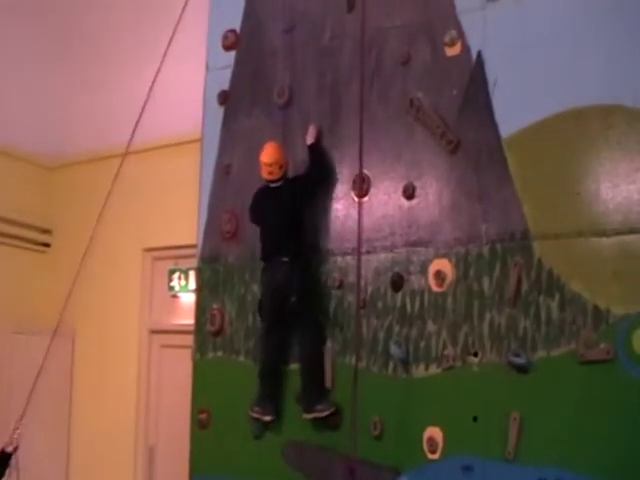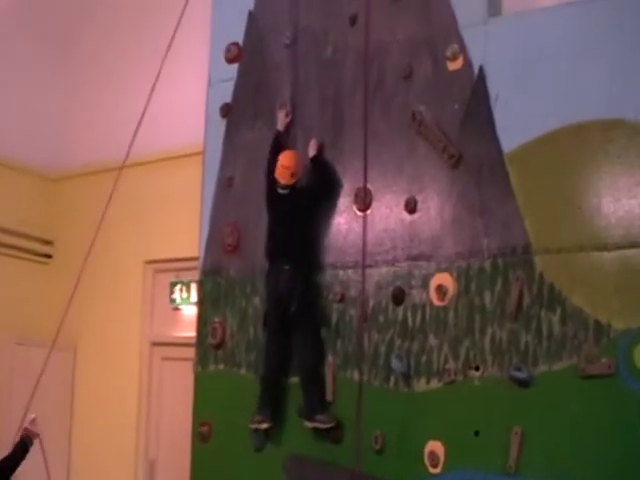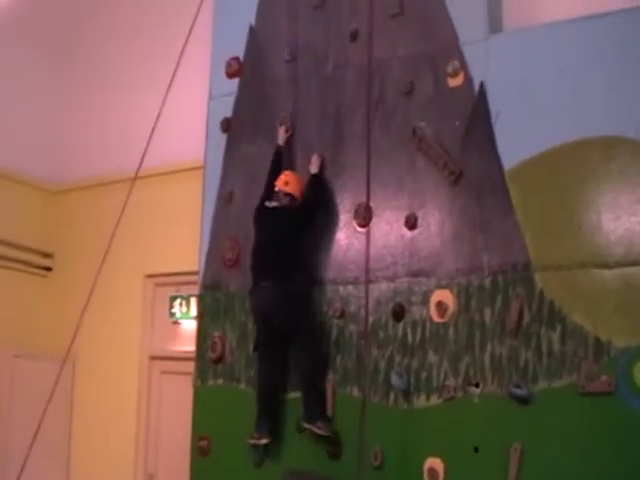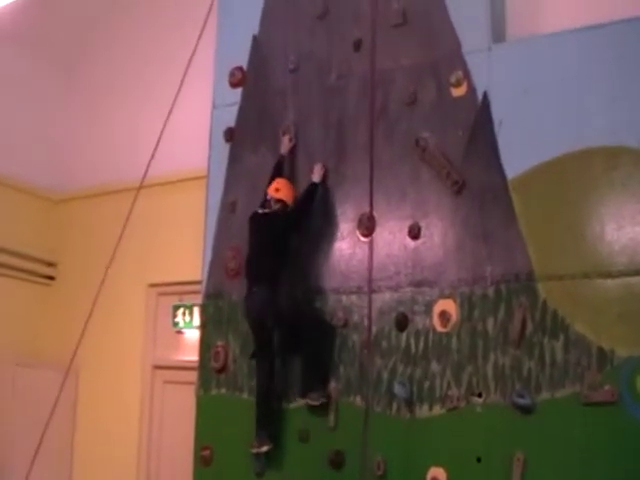
dt=0.5s
person 1, frame 1
left shoulder: (259, 197)
right shoulder: (296, 189)
right elbow: (322, 173)
right wrist: (312, 143)
left hip: (270, 271)
right hip: (294, 269)
left knee: (272, 337)
right knee: (309, 334)
left ankle: (266, 402)
right ankle: (313, 400)
person 1, frame 2
left shoulder: (273, 198)
right shoulder: (305, 198)
left elbow: (270, 165)
right elbow: (328, 183)
left wrist: (279, 130)
right wrist: (314, 155)
left hip: (275, 275)
right hip: (298, 276)
left knee: (275, 345)
right knee: (307, 343)
left ankle: (265, 411)
right ankle: (314, 410)
person 1, frame 3
left shoulder: (261, 212)
right shoulder: (291, 216)
left elbow: (271, 178)
right elbow: (312, 202)
left wrist: (280, 145)
right wrist: (315, 173)
left hip: (259, 292)
right hip: (283, 292)
left knee: (268, 360)
right knee: (307, 351)
left ankle: (263, 427)
right ankle: (314, 415)
person 1, frame 4
left shoulder: (256, 218)
right shoulder: (278, 221)
left elbow: (274, 185)
right elbow: (301, 209)
left wrist: (282, 155)
right wrist: (315, 181)
left hip: (252, 298)
right hip: (271, 296)
left knee: (265, 366)
left ankle: (262, 435)
right ankle: (310, 388)
